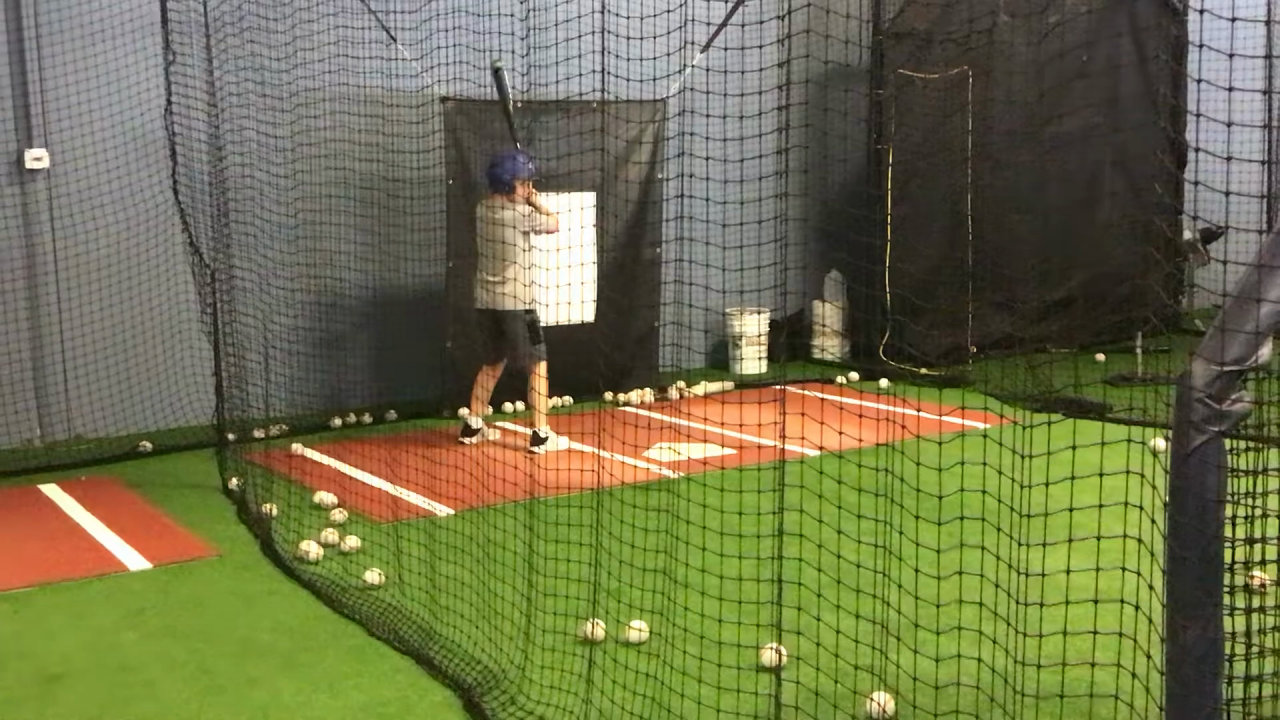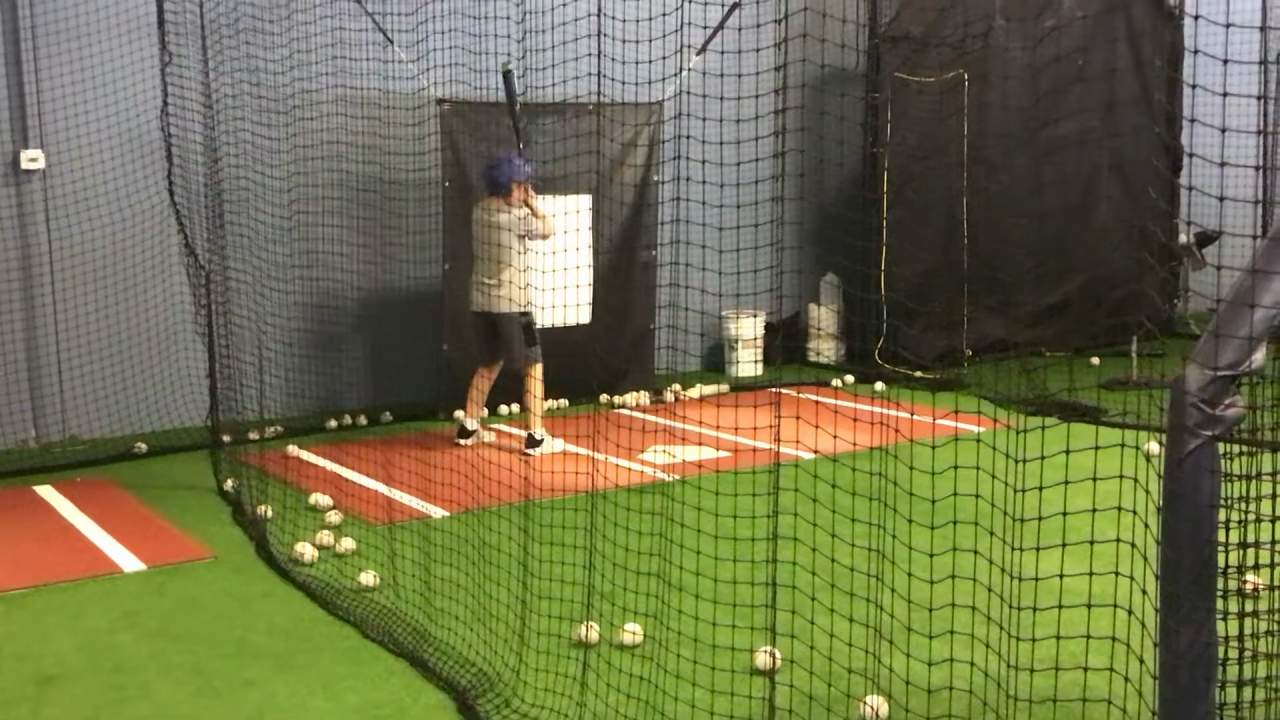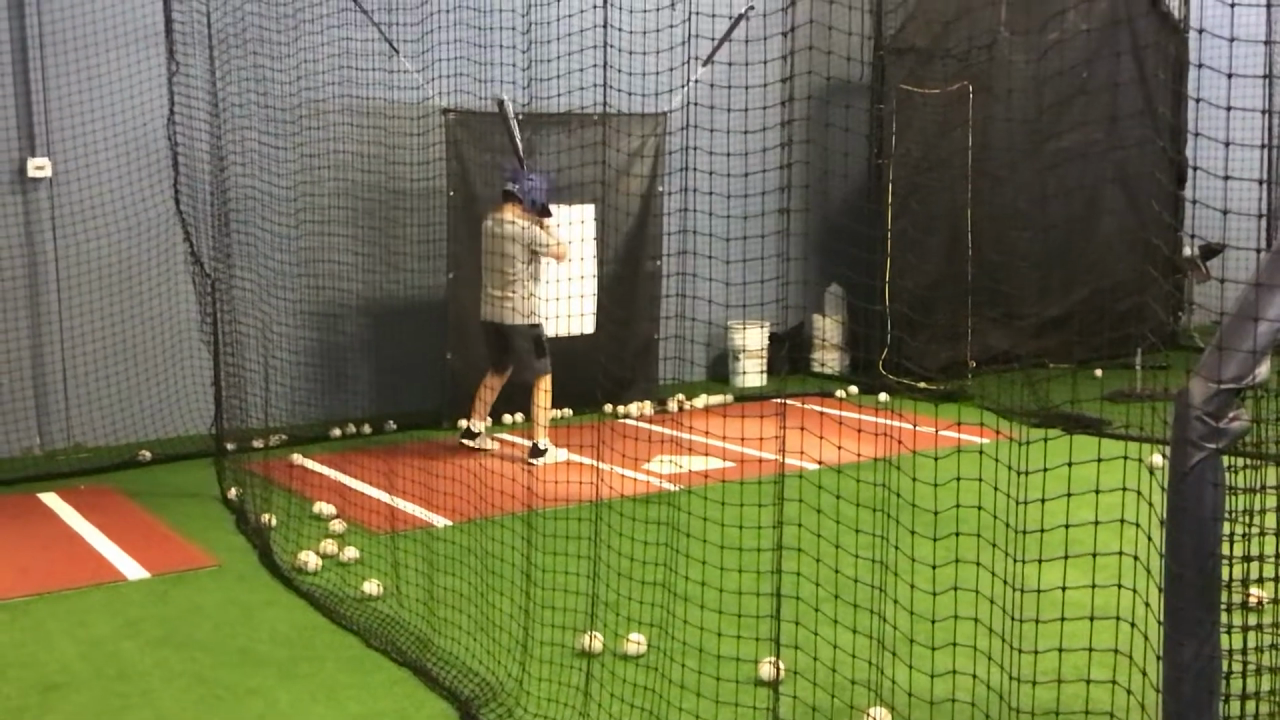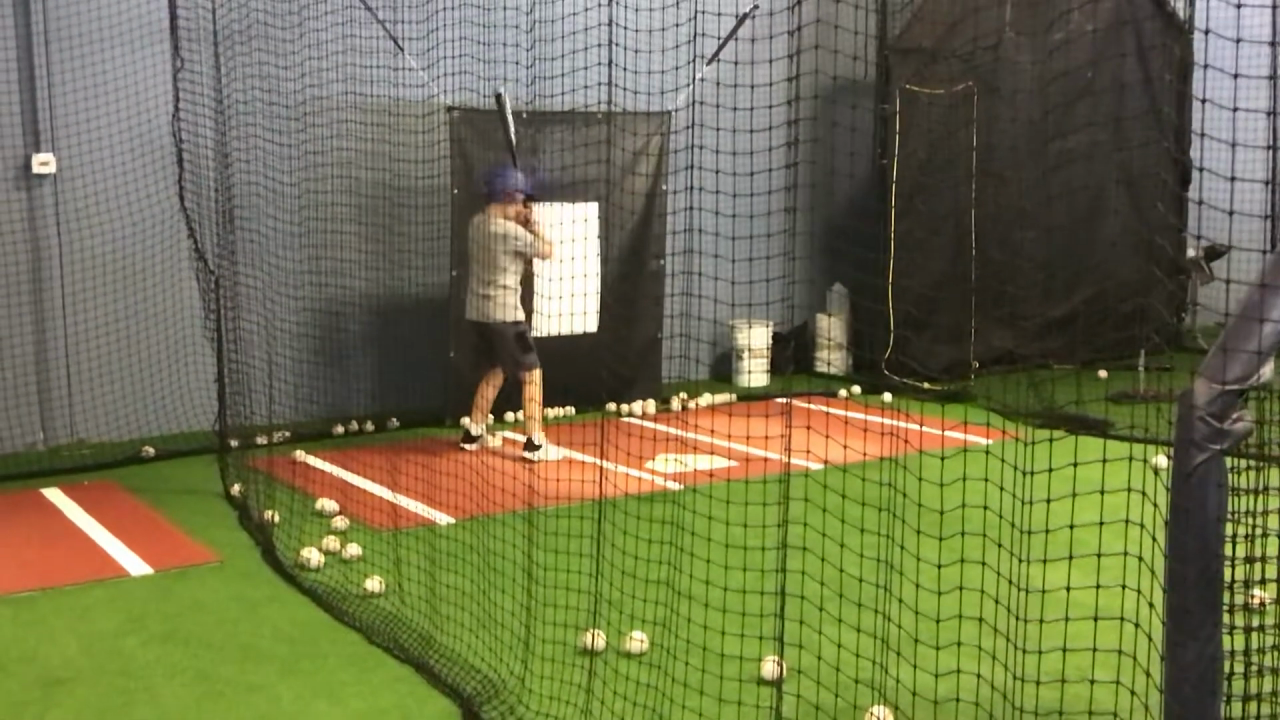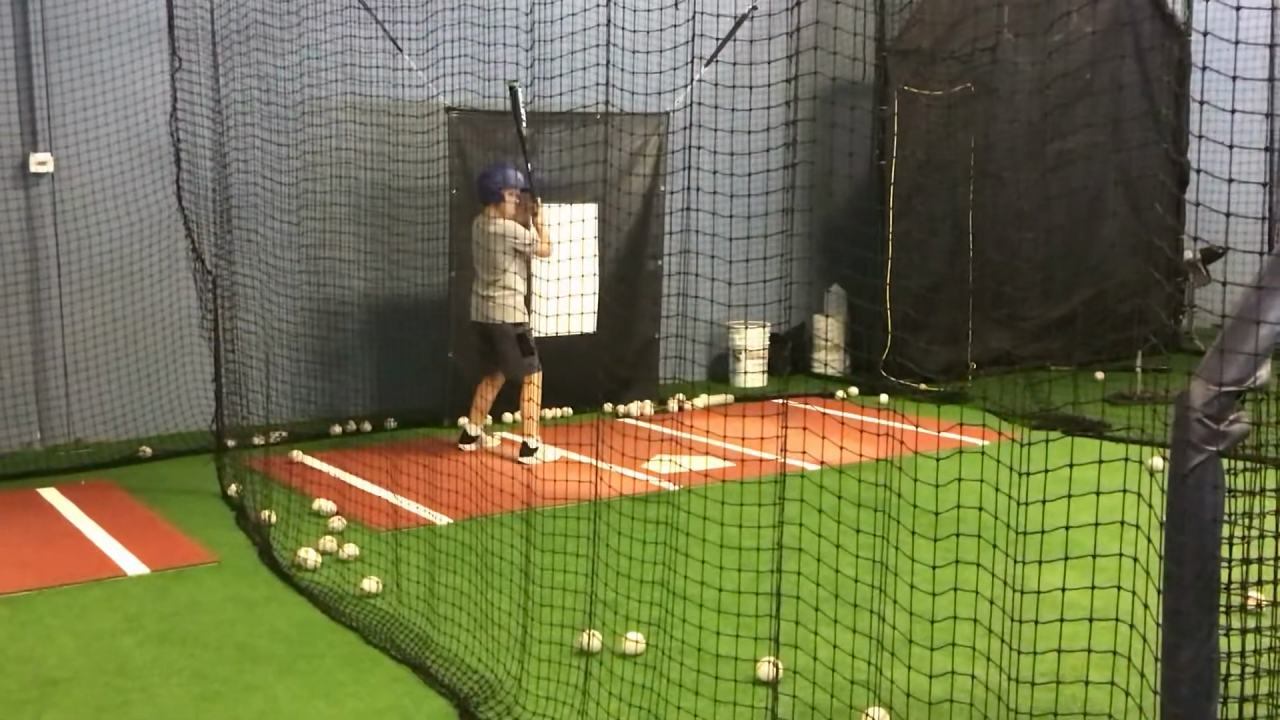
dt=0.5s
person 1, frame 1
left shoulder: (482, 210)
right shoulder: (520, 214)
right elbow: (554, 224)
left wrist: (526, 199)
right wrist: (534, 201)
left hip: (486, 302)
right hip: (515, 303)
left knee: (493, 362)
right knee: (538, 365)
left ankle: (472, 426)
right ankle: (540, 435)
person 1, frame 2
left shoulder: (479, 212)
right shoulder: (517, 218)
right elbow: (547, 231)
left wrist: (523, 202)
right wrist: (532, 205)
left hip: (481, 304)
right hip: (511, 305)
left knee: (489, 365)
right knee: (534, 367)
left ankle: (468, 428)
right ankle: (536, 436)
person 1, frame 3
left shoulder: (489, 223)
right shoulder: (526, 230)
right elbow: (561, 253)
right wrist: (544, 227)
left hip: (490, 313)
right hip: (521, 315)
left knee: (498, 371)
right knee: (542, 377)
left ankle: (473, 429)
right ankle: (540, 447)
person 1, frame 4
left shoulder: (477, 223)
right shoulder: (509, 230)
right elbow: (546, 251)
left wrist: (521, 224)
right wrist: (532, 225)
left hip: (477, 312)
right hip: (504, 313)
left knee: (494, 372)
right knee: (531, 372)
left ankle: (473, 433)
right ankle: (535, 442)
person 1, frame 5
left shoulder: (479, 224)
right shoulder: (510, 230)
right elbow: (545, 249)
left wrist: (524, 217)
right wrist: (538, 220)
left hip: (482, 313)
right hip: (508, 315)
left knee: (494, 374)
right knee: (532, 376)
left ankle: (471, 433)
right ankle: (530, 445)
